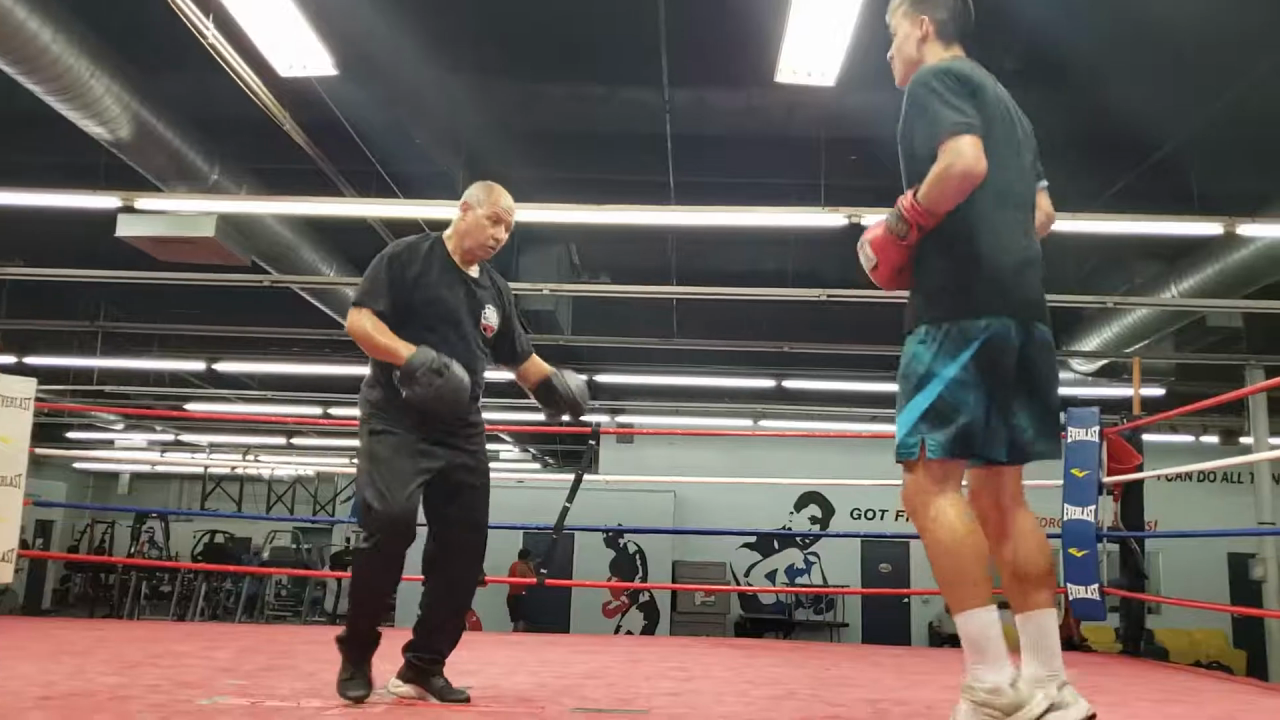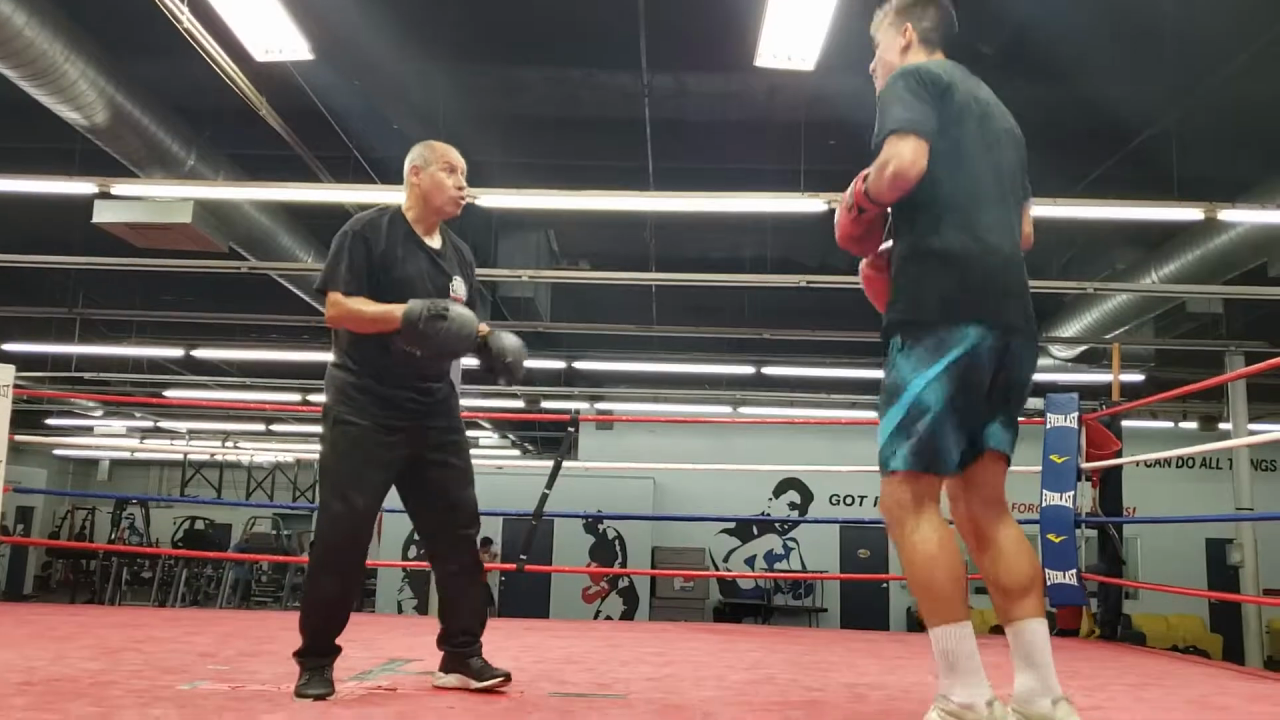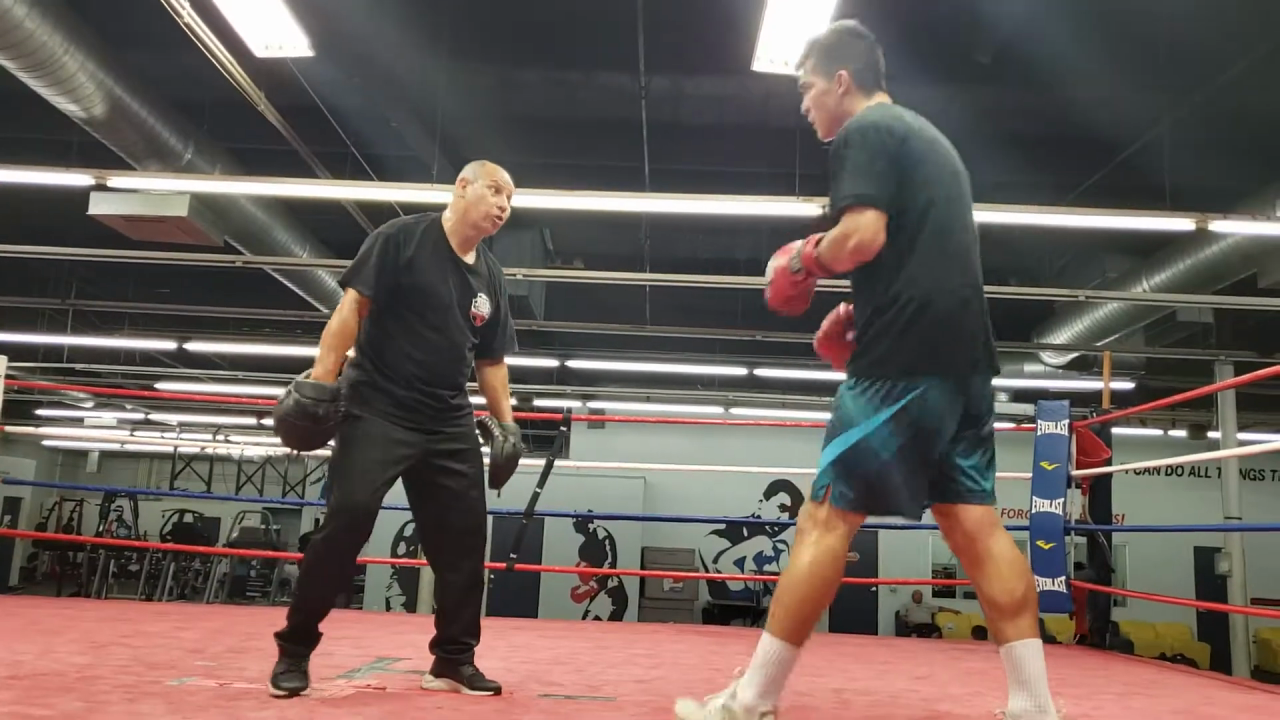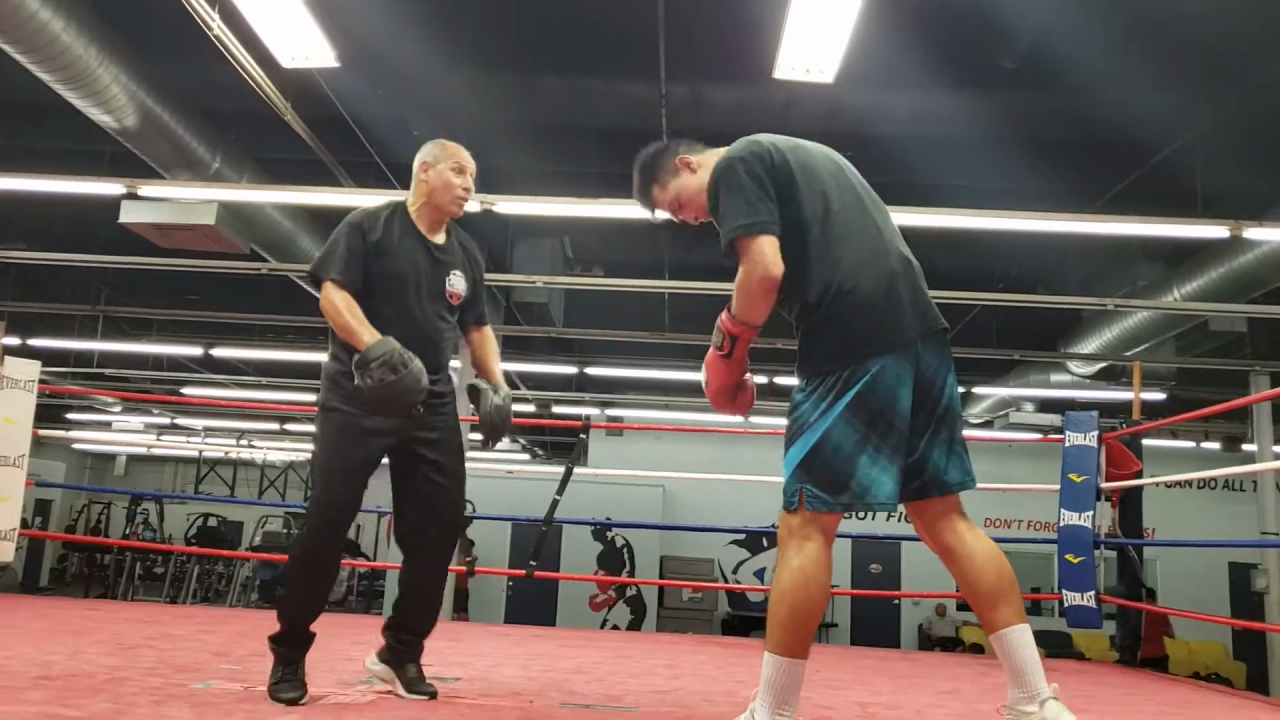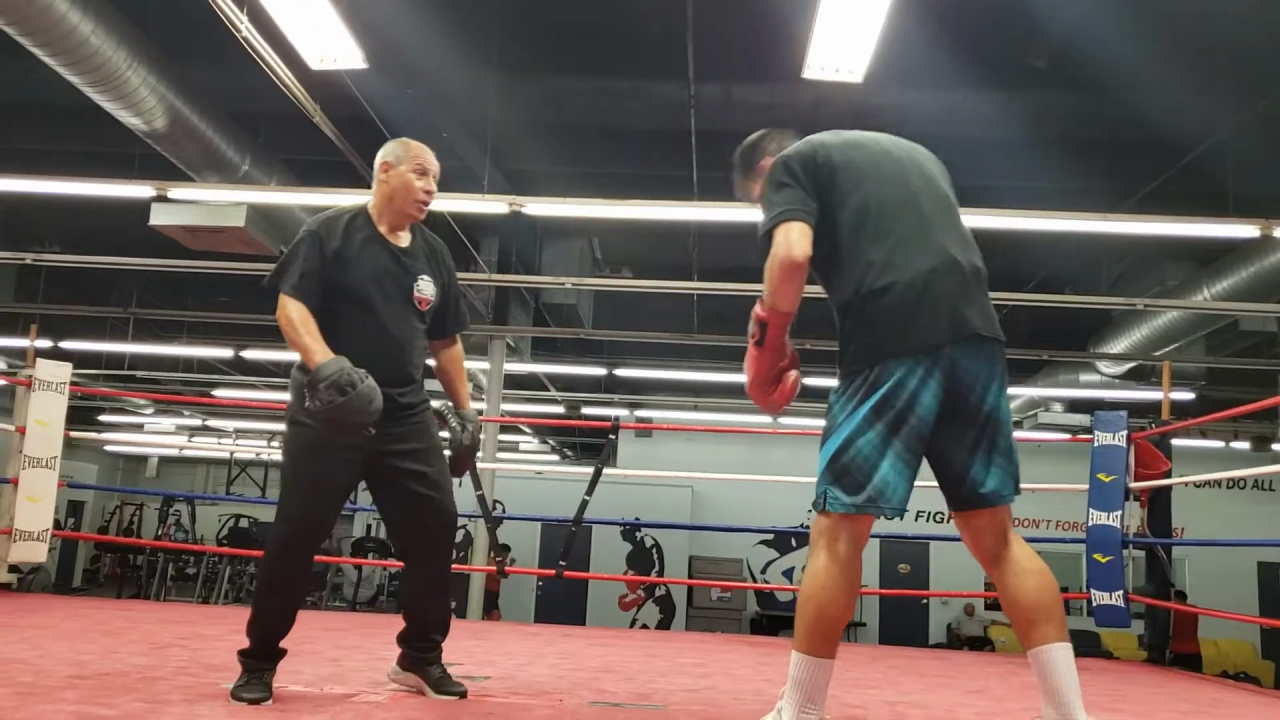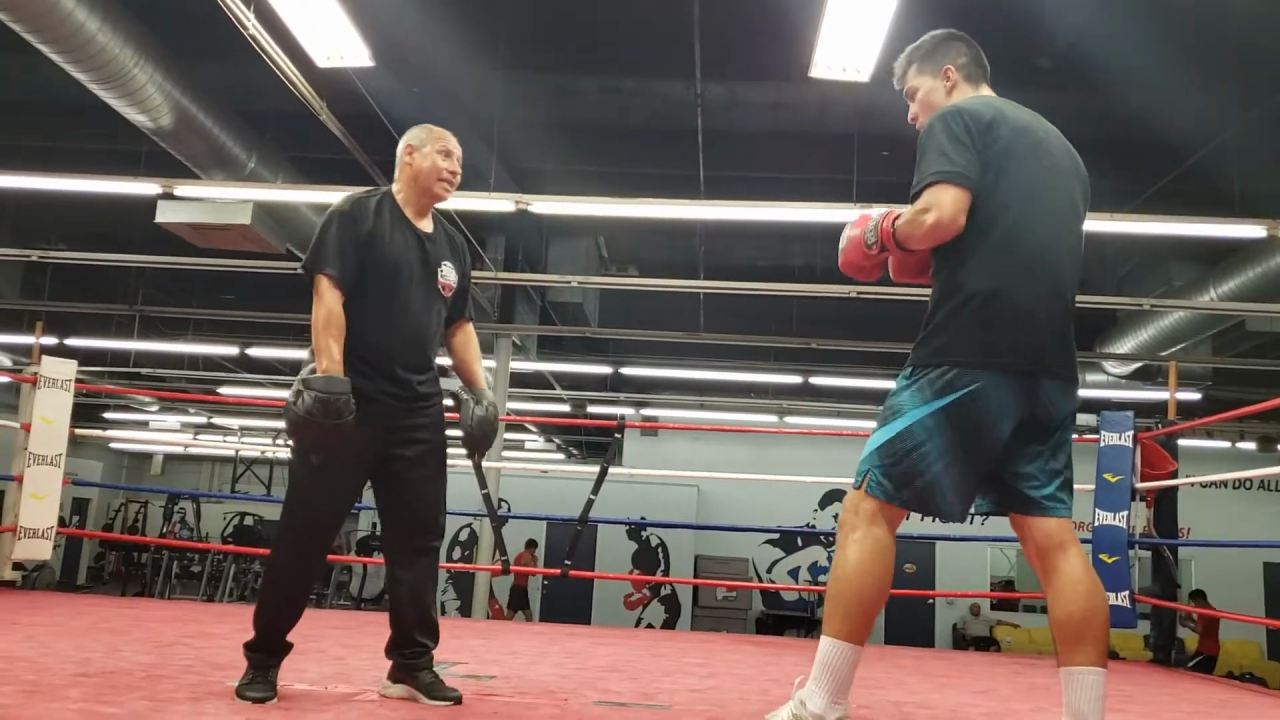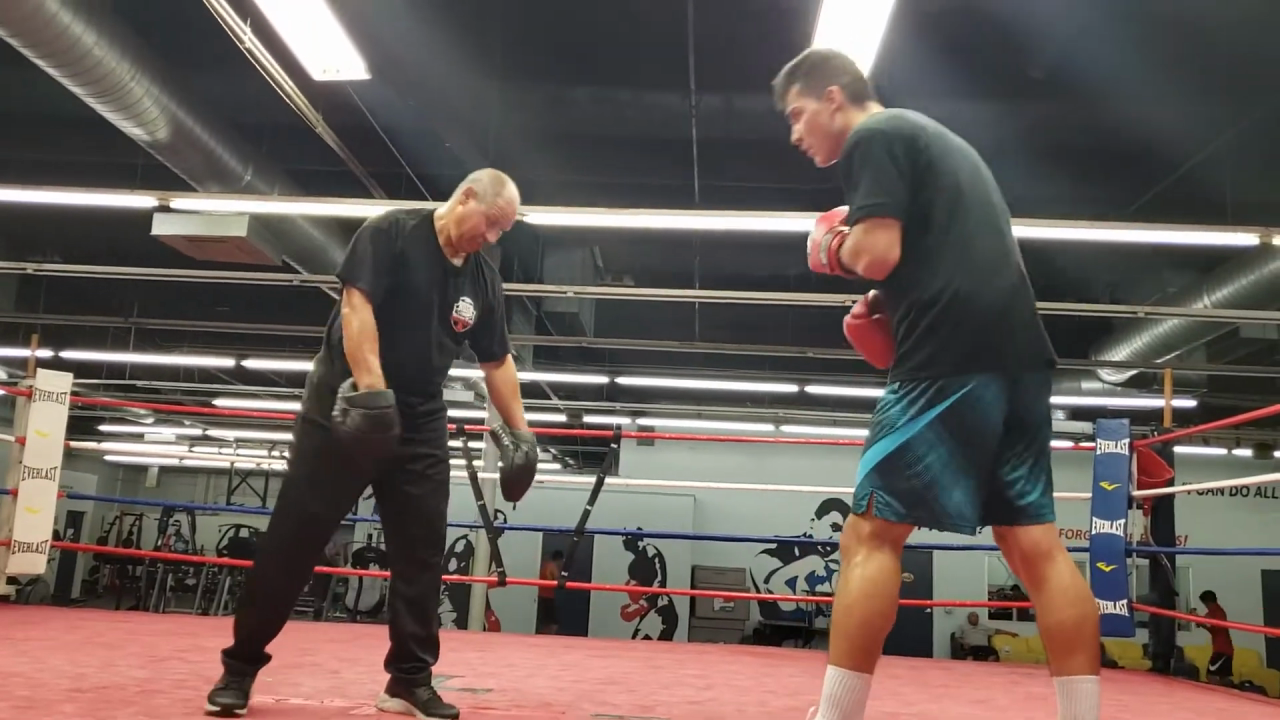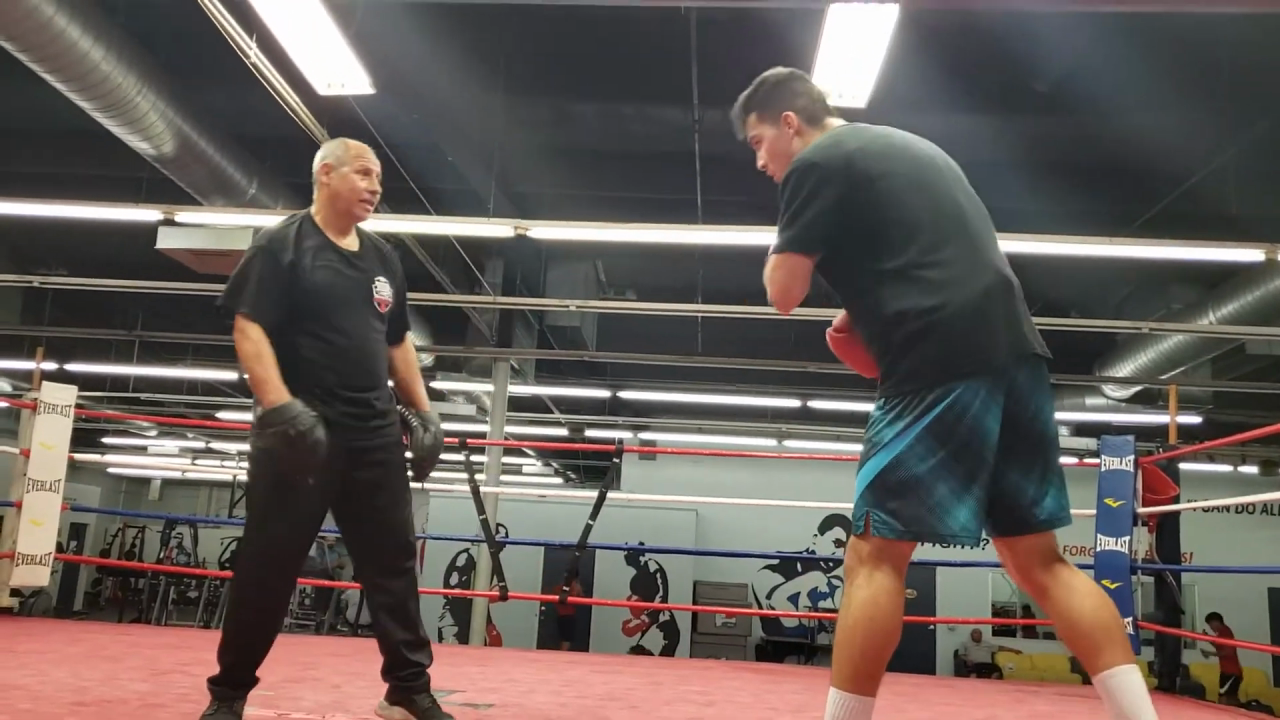
dt=0.5s
person 1, frame 1
left shoulder: (934, 86)
right shoulder: (1003, 99)
left elbow: (965, 163)
right elbow: (1040, 212)
left wrist: (898, 227)
left hip: (964, 308)
right hip: (1020, 310)
left knee: (930, 482)
right knee: (997, 495)
person 1, frame 2
left shoulder: (911, 79)
right shoulder: (996, 111)
left elbow: (905, 164)
left wrist: (863, 201)
left hip: (940, 313)
right hip: (1005, 318)
left knee: (911, 497)
right knee: (983, 503)
person 1, frame 3
left shoulder: (864, 135)
right shoulder: (930, 140)
left elbow: (864, 237)
left wrist: (802, 266)
left hip: (901, 361)
right hip: (965, 358)
left knee: (827, 518)
right knee: (975, 527)
person 1, frame 4
left shoulder: (737, 167)
right shoulder: (808, 154)
left elbow: (765, 269)
left wrist: (728, 345)
left hip: (855, 349)
right hip: (919, 335)
left knee: (805, 526)
right knee: (944, 518)
person 1, frame 5
left shoulder: (795, 164)
right shoulder: (913, 152)
left elbow: (794, 256)
left wrist: (766, 340)
left hip: (889, 347)
right hip: (973, 336)
left knee: (836, 531)
right knee: (993, 535)
person 1, frame 6
left shoulder: (958, 119)
right shoulder: (1062, 149)
left elbow: (943, 215)
left wrist: (884, 236)
left hip: (967, 353)
right hip: (1048, 362)
left knee: (870, 511)
right knee: (1053, 539)
person 1, frame 7
left shoulder: (871, 138)
right shoulder: (933, 137)
left elbow: (876, 254)
left wrist: (833, 248)
right wrist: (892, 304)
left hip: (952, 361)
right hip: (1018, 354)
left knee: (873, 533)
right knee: (1034, 544)
person 1, frame 8
left shoulder: (819, 163)
right shoulder: (913, 148)
left elbow: (784, 292)
left wrist: (788, 250)
left hip: (940, 370)
right hip: (1014, 357)
left knee: (875, 554)
right knee: (1036, 558)
person 2, frame 1
left shoulder: (493, 286)
right shoulder: (406, 257)
left elbow: (518, 355)
right elbow: (359, 319)
left wrist: (550, 380)
right wrist: (412, 357)
left hip: (460, 433)
right hip: (395, 421)
left knee: (461, 549)
right knee: (389, 522)
left ankle: (421, 667)
right ankle: (357, 649)
person 2, frame 2
left shoulder: (458, 254)
right shoulder: (367, 232)
left elbow: (463, 323)
right elbow: (336, 307)
left wrist: (491, 341)
right wrist: (407, 315)
left hip: (435, 415)
right hip: (364, 411)
left knee: (456, 530)
right knee: (343, 532)
left ankle: (461, 654)
right ankle: (316, 659)
person 2, frame 3
left shoulder: (490, 275)
right shoulder: (401, 238)
left elbow: (491, 357)
right elbow: (353, 304)
left wrist: (504, 420)
right wrist: (322, 376)
left hip: (448, 421)
right hip: (377, 409)
left knee: (464, 535)
right knee: (348, 519)
left ankle: (453, 658)
right ankle: (295, 646)
person 2, frame 4
left shoulder: (465, 251)
right shoulder: (369, 226)
left elbow: (476, 325)
right elbow: (332, 293)
left wrist: (495, 385)
right wrist: (376, 345)
left hip: (432, 404)
right hip: (359, 397)
left knee: (438, 527)
right knee: (329, 517)
left ankle: (399, 652)
right ankle: (290, 652)
person 2, frame 5
left shoulder: (434, 255)
right shoulder: (329, 233)
left elbow: (446, 339)
right elbow: (290, 305)
left wrist: (464, 409)
right wrist: (326, 365)
left hip: (406, 414)
right hip: (329, 411)
left knee: (435, 527)
right knee: (297, 534)
left ankle: (421, 656)
right ankle: (259, 660)
person 2, frame 6
left shoulder: (452, 245)
right shoulder: (358, 214)
left elbow: (458, 325)
right elbow: (327, 292)
left wrist: (479, 391)
right wrist: (329, 373)
left hip: (418, 409)
right hip: (345, 401)
left knee: (419, 535)
right knee: (307, 528)
left ankle: (412, 665)
right ankle: (264, 659)
person 2, frame 7
left shoulder: (483, 279)
right shoulder: (389, 234)
left elbow: (498, 360)
right elbow: (356, 307)
left wrist: (519, 433)
right wrist: (371, 389)
left hip: (417, 425)
right hip: (345, 413)
left knee: (423, 551)
right knee: (293, 539)
right ankle: (240, 665)
person 2, frame 8
left shoulder: (383, 258)
right shoulder: (279, 246)
right elbow: (248, 330)
left wrist: (422, 413)
right wrist: (278, 406)
left hip: (373, 433)
right hip: (299, 429)
left knee: (393, 560)
right knee: (267, 563)
